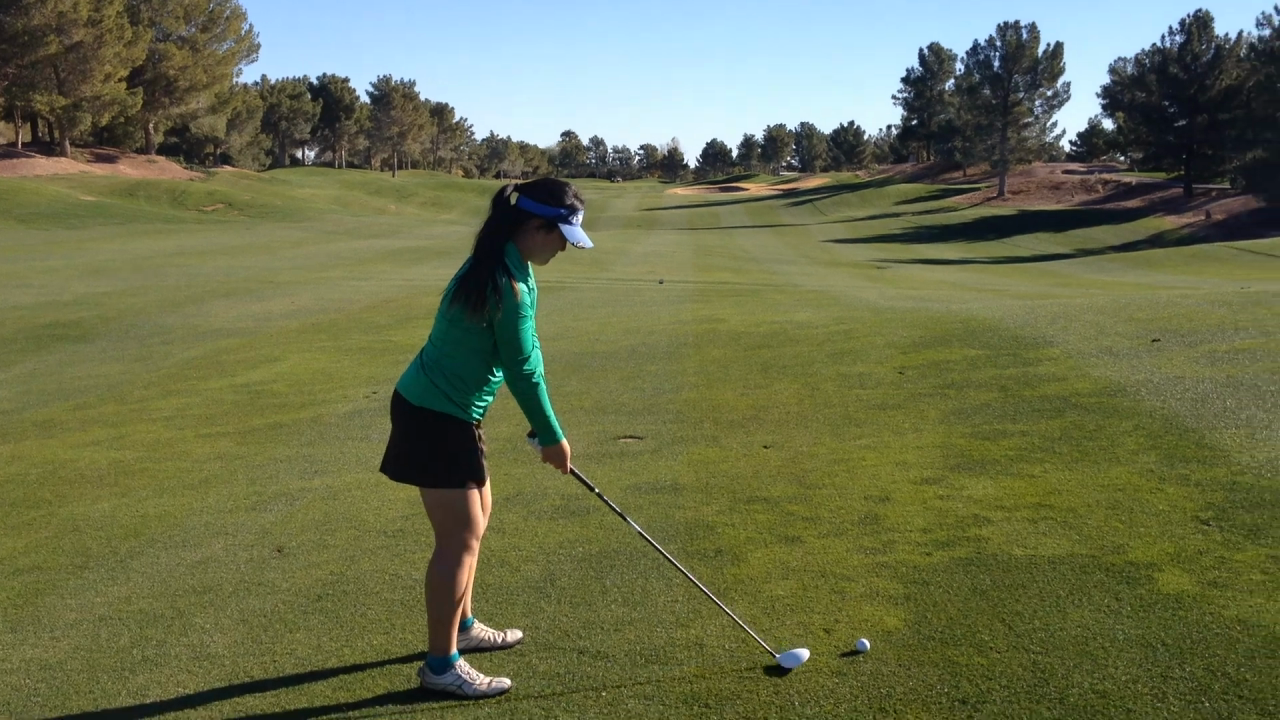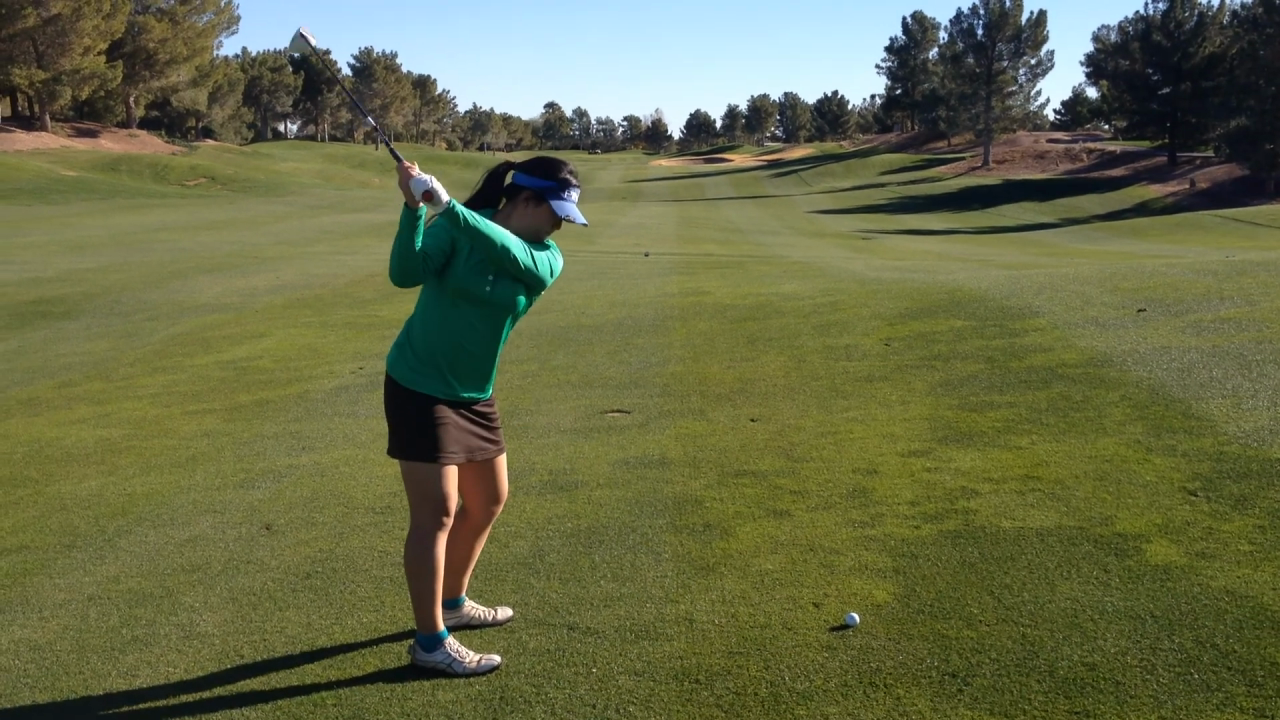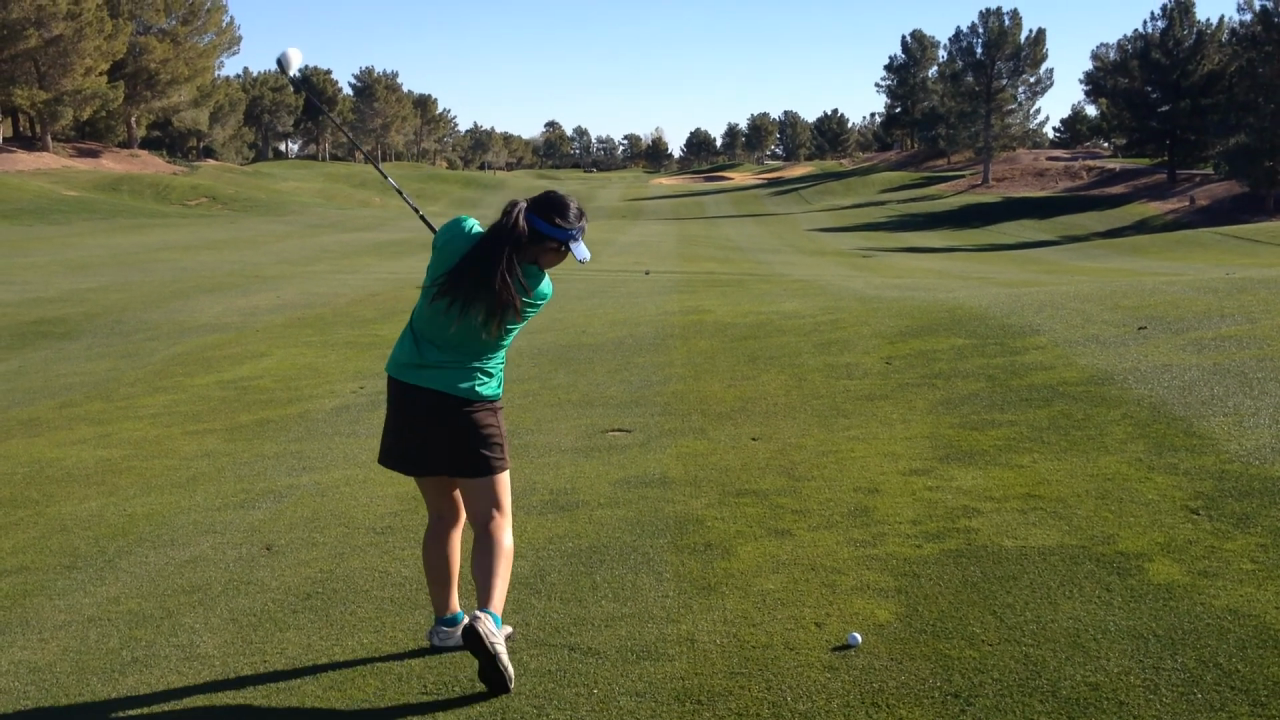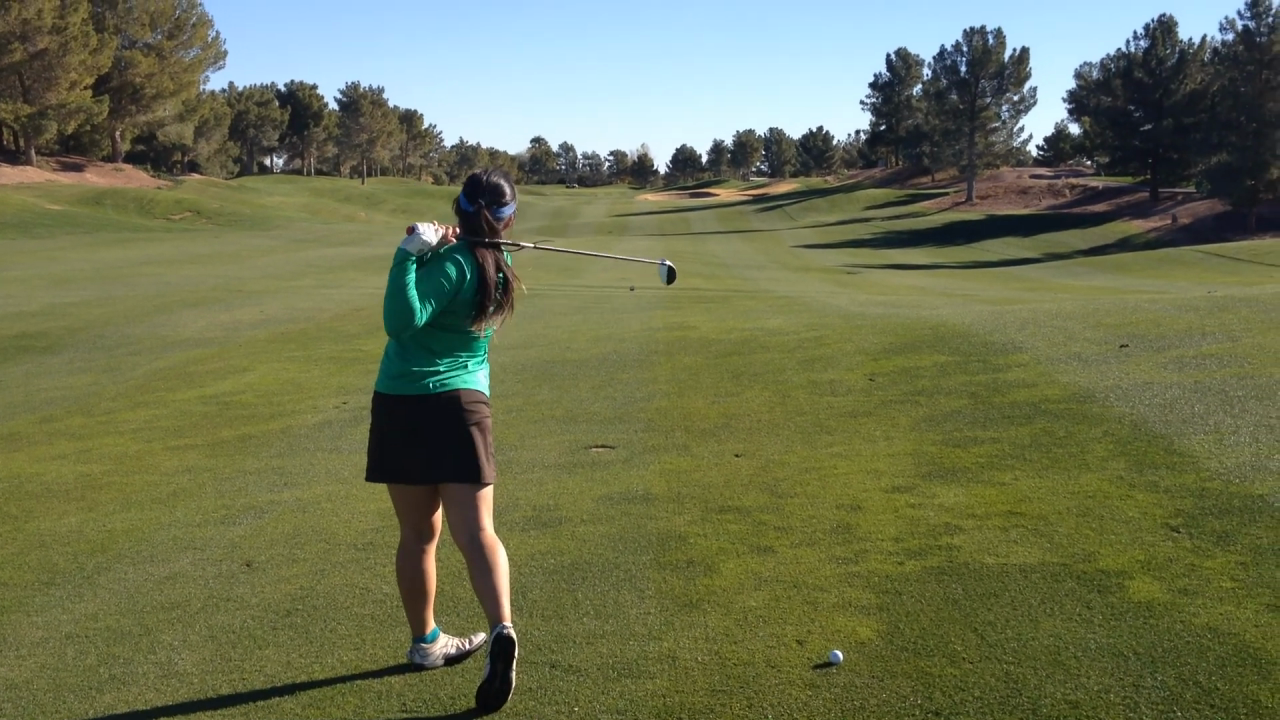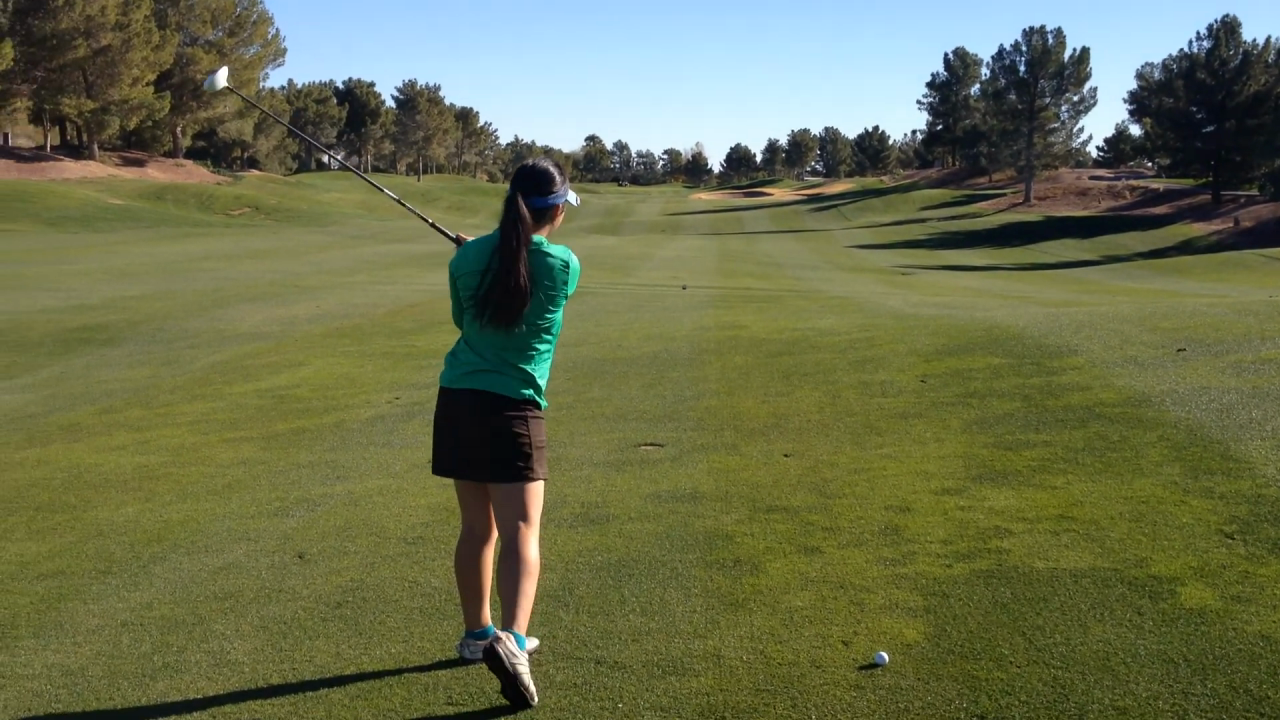
dt=0.7s
person 1, frame 1
left shoulder: (513, 268)
right shoulder: (506, 284)
left elbow: (526, 351)
right elbow: (522, 370)
left wrist: (544, 426)
right wrist: (551, 435)
left hip: (453, 410)
right hip: (436, 414)
left knee: (476, 519)
right knee: (460, 537)
left ankle: (462, 626)
right ankle: (442, 664)
person 1, frame 2
left shoulder: (544, 259)
right shoulder: (462, 225)
left elbow: (504, 253)
right elbow: (403, 275)
left wrist: (444, 205)
right wrist: (418, 205)
left hip: (474, 394)
right hip: (419, 387)
left knee: (488, 501)
right knee: (437, 512)
left ankle: (451, 603)
right ankle: (430, 641)
person 1, frame 3
left shoulder: (462, 236)
right shoulder: (538, 289)
left elbow: (452, 235)
left hip: (410, 392)
right hip: (469, 406)
left knee: (444, 513)
right knee: (494, 521)
left ankle: (448, 625)
right ankle: (486, 622)
person 1, frame 4
left shoulder: (449, 265)
right shoulder: (492, 263)
left elbow: (400, 324)
left wrist: (417, 249)
right wrist: (421, 246)
left hip: (401, 404)
right hip: (461, 405)
left knee: (418, 532)
right knee: (476, 532)
left ankle: (425, 641)
right ankle: (502, 630)
person 1, frame 5
left shoulder: (469, 257)
right shoulder: (564, 265)
left hip: (457, 399)
right hip: (511, 407)
left knee: (478, 527)
right knee: (522, 528)
left ankle: (479, 634)
right ankle: (508, 640)
